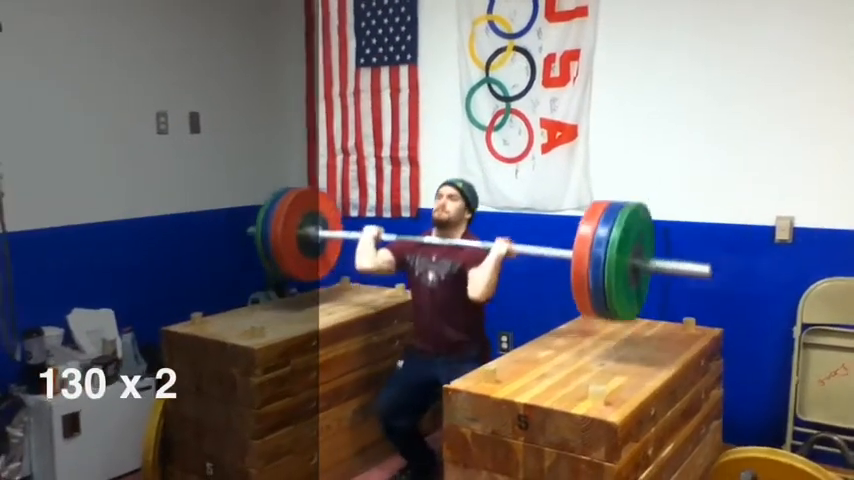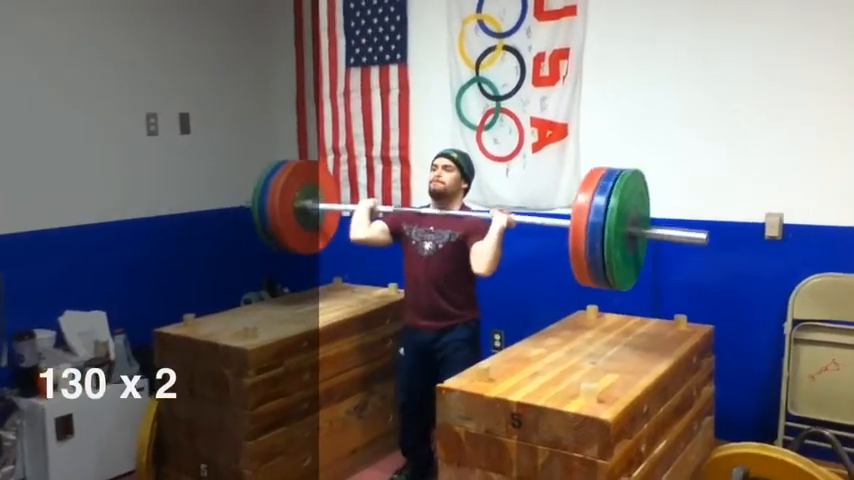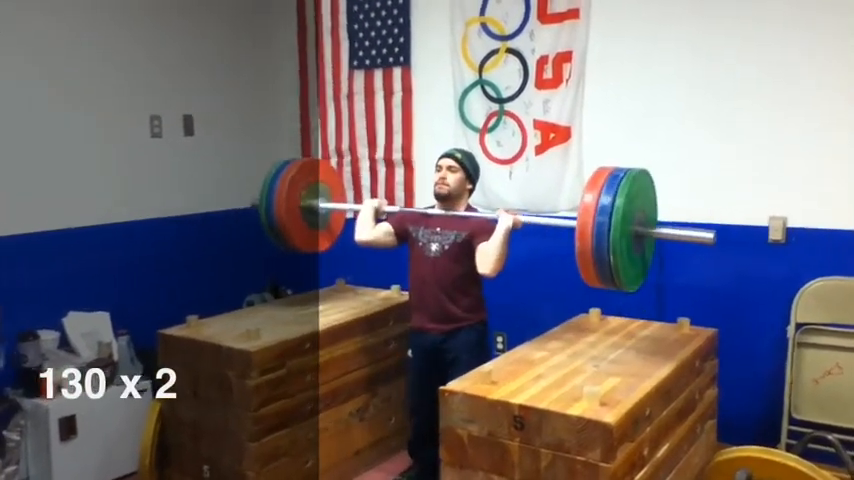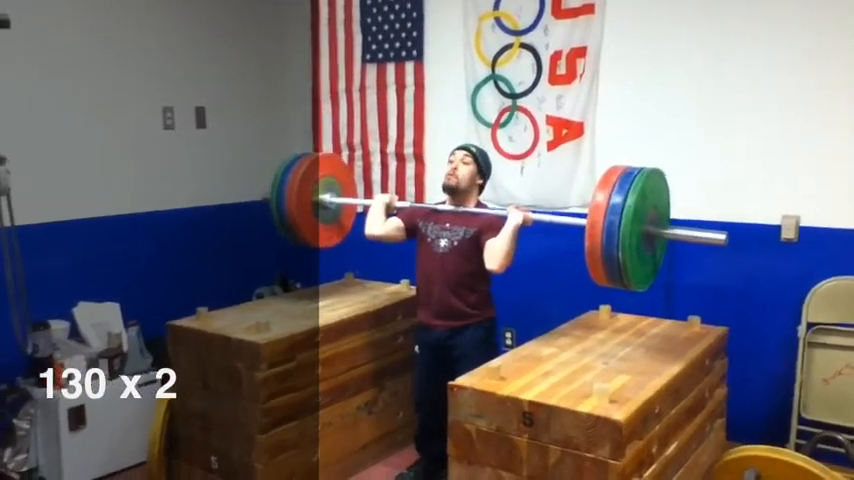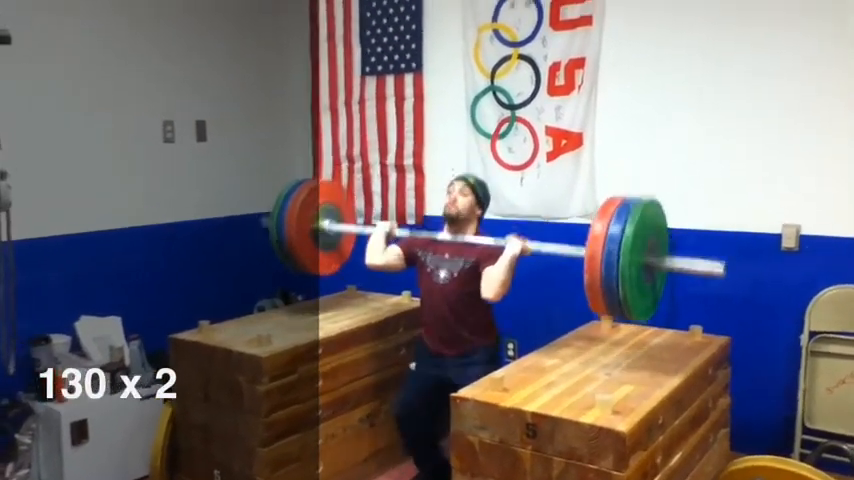
dt=0.5s
person 1, frame 1
left shoulder: (474, 252)
right shoulder: (411, 247)
left elbow: (478, 293)
right elbow: (366, 264)
left wrist: (497, 256)
right wrist: (368, 237)
left hip: (464, 357)
right hip: (421, 352)
right knee: (390, 412)
person 1, frame 2
left shoulder: (473, 224)
right shoulder: (406, 218)
left elbow: (483, 267)
right elbow: (359, 235)
left wrist: (498, 227)
right wrist: (364, 207)
left hip: (458, 332)
right hip: (415, 330)
right knee: (411, 404)
person 1, frame 3
left shoulder: (480, 225)
right shoulder: (412, 219)
left elbow: (488, 267)
right elbow: (365, 237)
left wrist: (504, 227)
right wrist: (370, 208)
left hip: (465, 334)
right hip: (422, 332)
right knee: (421, 406)
person 1, frame 4
left shoulder: (488, 221)
right shoulder: (422, 215)
left elbow: (495, 263)
right elbow: (375, 231)
left wrist: (513, 223)
right wrist: (381, 203)
left hip: (472, 331)
right hip: (429, 328)
right knee: (427, 402)
person 1, frame 5
left shoulder: (488, 251)
right shoulder: (421, 244)
left elbow: (491, 293)
right elbow: (375, 262)
left wrist: (512, 254)
right wrist: (382, 233)
left hip: (475, 356)
right hip: (431, 353)
right knee: (408, 417)
